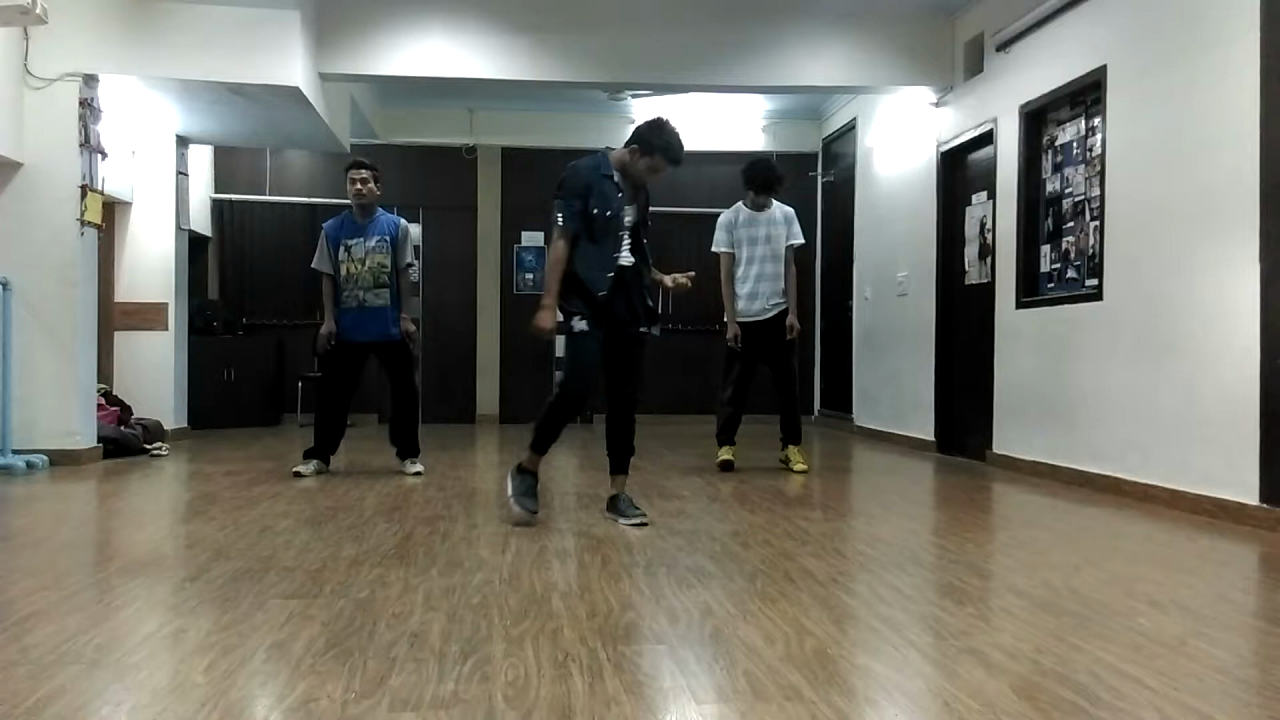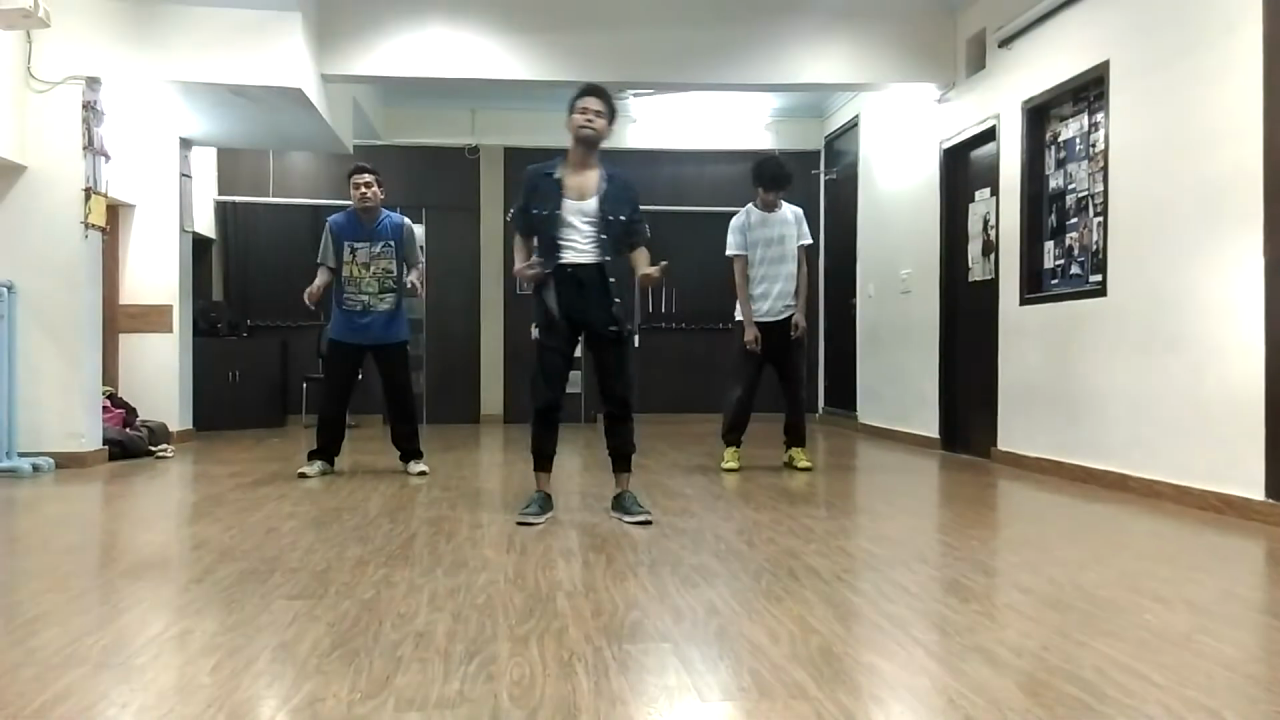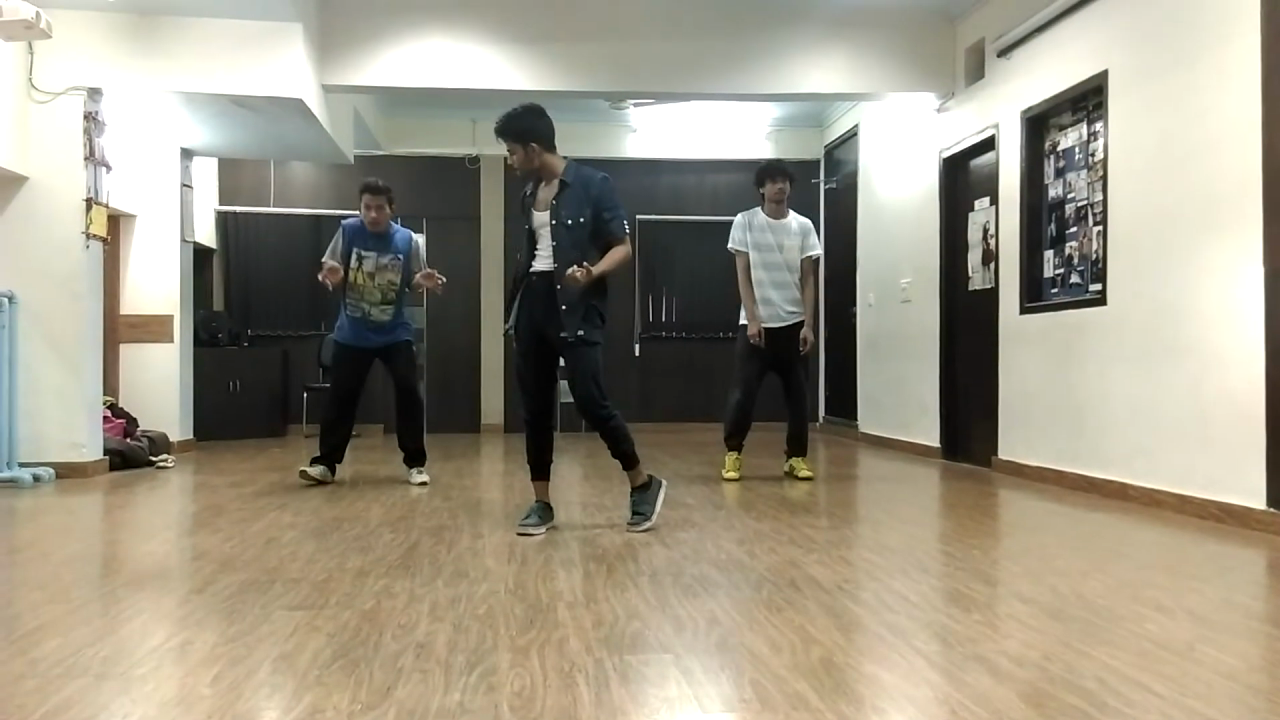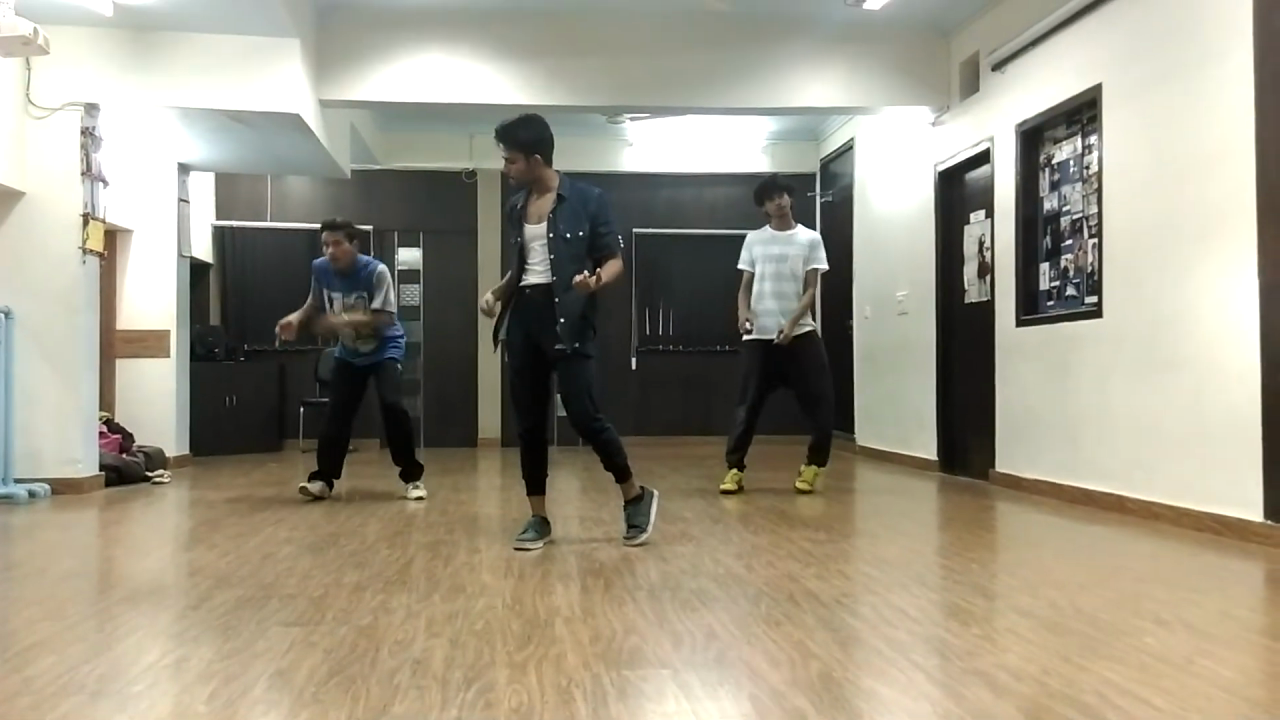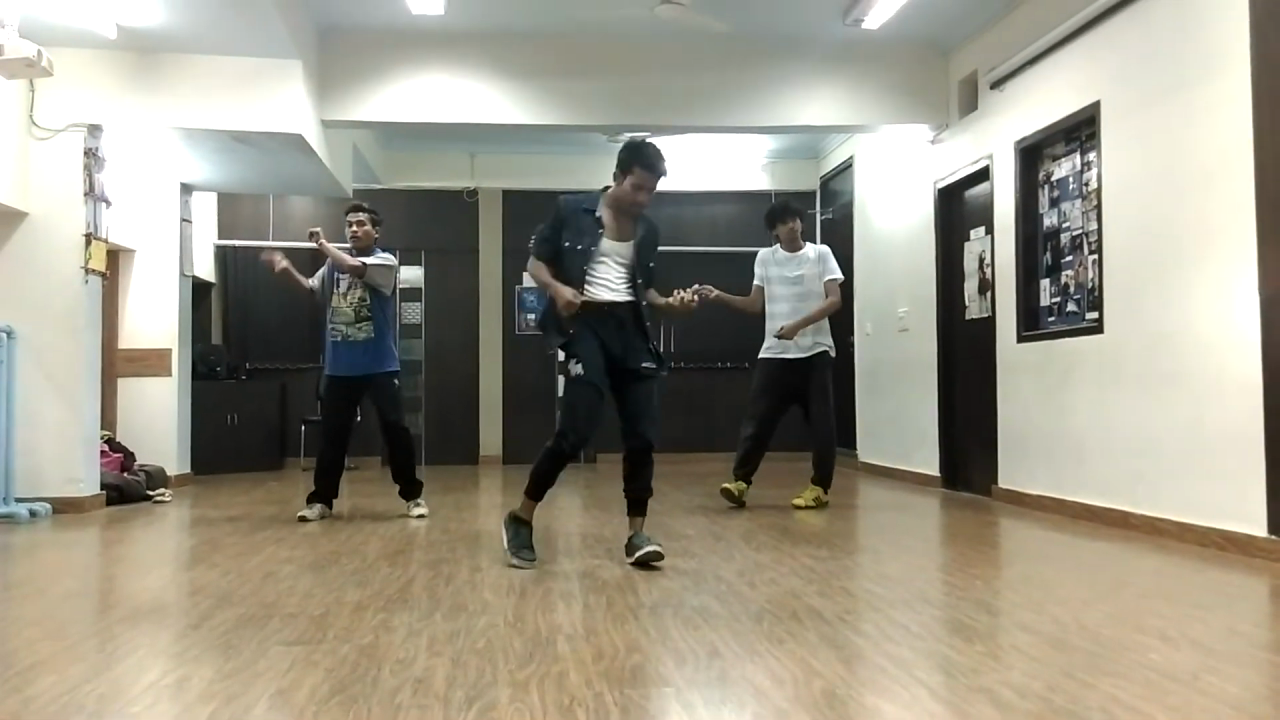
dt=1s
person 1, frame 1
left shoulder: (639, 192)
right shoulder: (583, 174)
right elbow: (561, 240)
left wrist: (660, 278)
right wrist: (548, 304)
left hip: (628, 300)
right hip: (587, 298)
left knee: (625, 398)
right knee: (578, 385)
left ankle: (618, 494)
right ankle: (526, 470)
person 1, frame 2
left shoulder: (621, 186)
right shoulder: (538, 179)
left elbow: (636, 244)
right elbow: (522, 234)
left wrist: (645, 269)
right wrist: (521, 263)
left hip: (606, 295)
right hip: (557, 295)
left knee: (617, 398)
right knee: (546, 397)
left ankle: (623, 493)
right ankle: (542, 493)
person 1, frame 3
left shoulder: (593, 185)
right shoulder: (529, 194)
left elbow: (622, 247)
left wrist: (592, 273)
right wrist: (517, 298)
left hip: (575, 306)
right hip: (533, 304)
left knee: (590, 401)
right knee: (535, 407)
left ankle: (644, 484)
right ankle: (541, 504)
person 1, frame 4
left shoulder: (587, 199)
right shoulder: (517, 206)
left elbow: (614, 260)
left wrist: (595, 281)
right wrist: (496, 294)
left hip: (568, 318)
right hip: (524, 318)
left knee: (584, 415)
right knee: (530, 422)
left ankle: (636, 496)
right ankle: (538, 518)
person 1, frame 5
left shoulder: (648, 229)
right shoulder: (572, 210)
right elbow: (535, 261)
left wrist: (669, 302)
right wrist: (556, 287)
left hip: (632, 330)
right hip: (586, 325)
left knee: (641, 437)
right knee: (574, 433)
left ankle: (637, 534)
right ankle: (521, 518)
person 2, frame 1
left shoulder: (787, 215)
right shoulder: (729, 219)
left elbow: (790, 267)
right elbow: (726, 273)
left wrist: (793, 312)
right wrist: (731, 320)
left hip: (778, 314)
right hip: (743, 316)
left knee: (787, 383)
right knee: (735, 385)
left ankle: (791, 447)
right ankle: (725, 445)
person 2, frame 2
left shoulder: (796, 215)
right shoulder: (741, 222)
left elbow: (802, 267)
right elbow: (740, 277)
left wrist: (800, 311)
right wrist: (749, 324)
left hip: (788, 316)
right hip: (753, 319)
left knee: (795, 385)
right knee: (744, 387)
left ankle: (795, 447)
right ankle: (731, 447)
person 2, frame 3
left shoulder: (803, 226)
right shoulder: (744, 222)
left elbow: (808, 278)
right elbow: (743, 274)
left wrist: (808, 324)
right wrist: (752, 319)
left hip: (792, 324)
right hip: (757, 323)
left knee: (798, 393)
right knee: (743, 391)
left ankle: (796, 457)
right ankle: (732, 455)
person 2, frame 4
left shoulder: (810, 238)
right shoulder: (753, 240)
left elbow: (811, 289)
right elbow: (746, 287)
left wrist: (792, 323)
right wrist: (742, 311)
left hip: (801, 333)
right hip: (758, 335)
left knee: (820, 401)
right knee: (748, 404)
left ankle: (813, 465)
right ankle: (735, 469)
person 2, frame 5
left shoulder: (821, 254)
right shoulder: (765, 258)
left elbow: (835, 300)
right elbow: (756, 303)
left wrist: (797, 325)
right wrist: (718, 296)
left hip: (815, 352)
right hip: (775, 353)
left knee: (821, 422)
right knee: (757, 419)
left ankle: (820, 486)
right ankle: (740, 481)
person 3, frame 1
left shoulder: (397, 226)
right shoulder: (332, 229)
left elbow: (404, 274)
right elbow: (327, 277)
left wrist: (405, 316)
right wrist: (328, 320)
left hip: (389, 327)
right hip: (347, 327)
left knee: (405, 392)
right knee: (332, 393)
left ankle: (409, 455)
right ankle: (319, 456)
person 3, frame 2
left shoulder: (401, 226)
right shoulder: (336, 225)
left elbow: (414, 264)
right elbow: (328, 267)
left wrist: (413, 278)
right wrist: (318, 285)
left hip: (391, 328)
right hip: (345, 328)
left knee: (400, 394)
right knee: (334, 395)
left ankle: (411, 455)
right ankle: (323, 456)
person 3, frame 3
left shoulder: (408, 241)
right shoulder: (348, 230)
left elbow: (413, 280)
right elbow: (332, 267)
left wrist: (425, 280)
right wrist: (333, 273)
left hip: (395, 332)
right hip: (352, 333)
left knee: (408, 390)
right knee: (341, 394)
left ankle: (416, 463)
right ankle: (326, 463)
person 3, frame 4
left shoulder: (377, 271)
right shoulder: (320, 269)
left elbow: (385, 317)
right elbow: (317, 305)
left wrist: (345, 320)
right wrist: (296, 318)
left hip: (385, 349)
right hip: (349, 353)
left knee: (392, 406)
right knee: (337, 413)
left ankle: (412, 477)
right ankle: (323, 479)
person 3, frame 5
left shoulder: (385, 262)
right shoulder: (334, 260)
left elbow: (352, 267)
right elbow: (313, 290)
left wrist: (323, 244)
right wrist: (287, 268)
left hip: (380, 365)
right hip: (339, 366)
left knee: (395, 428)
right knee: (333, 433)
left ankle: (413, 495)
right ankle: (322, 500)
